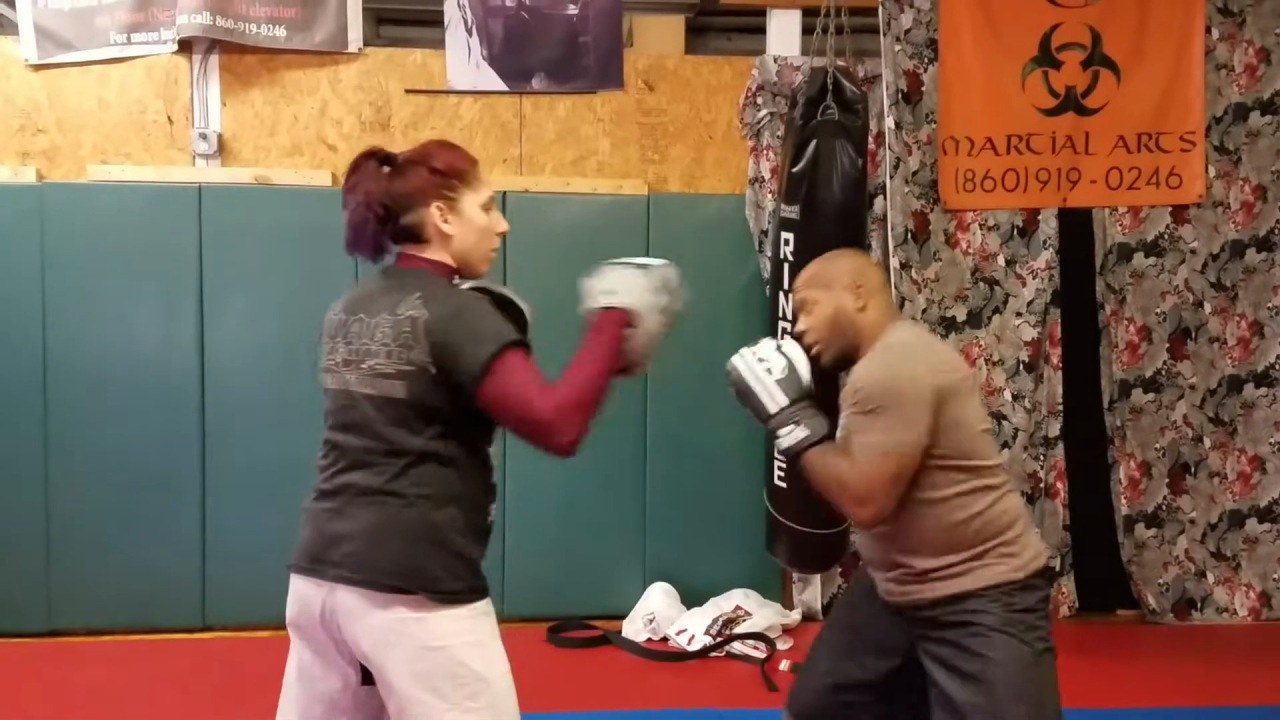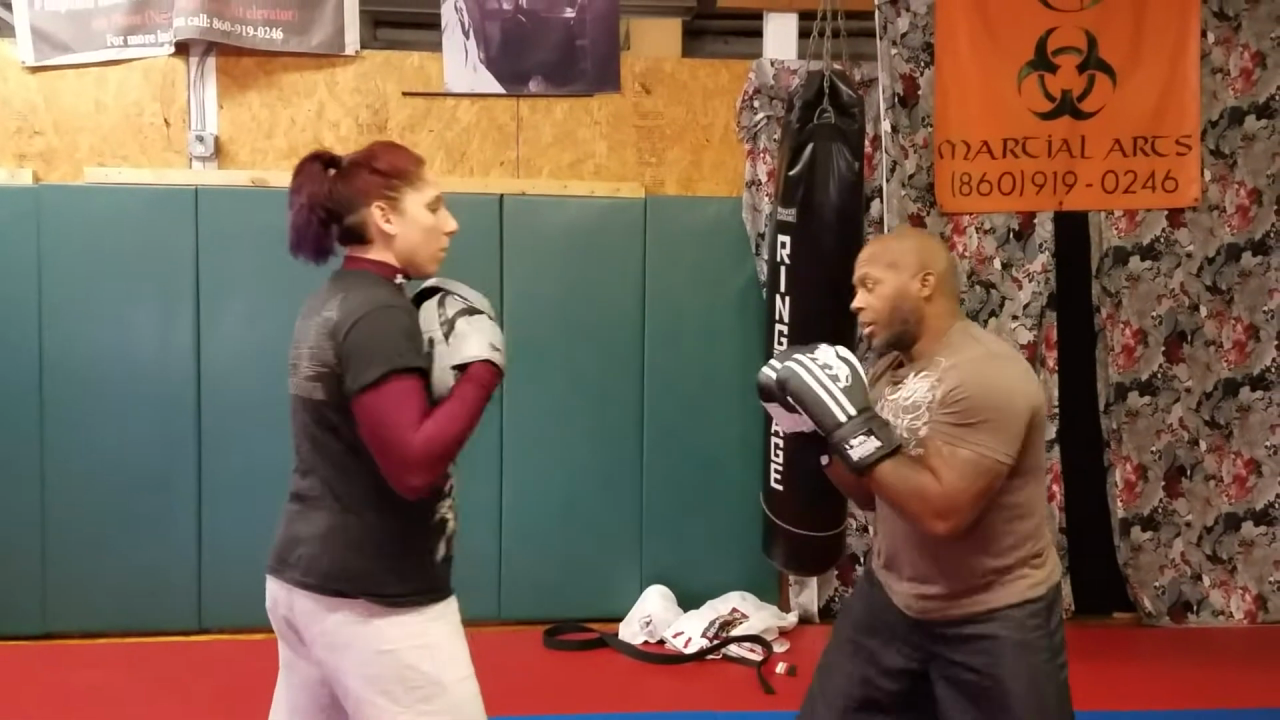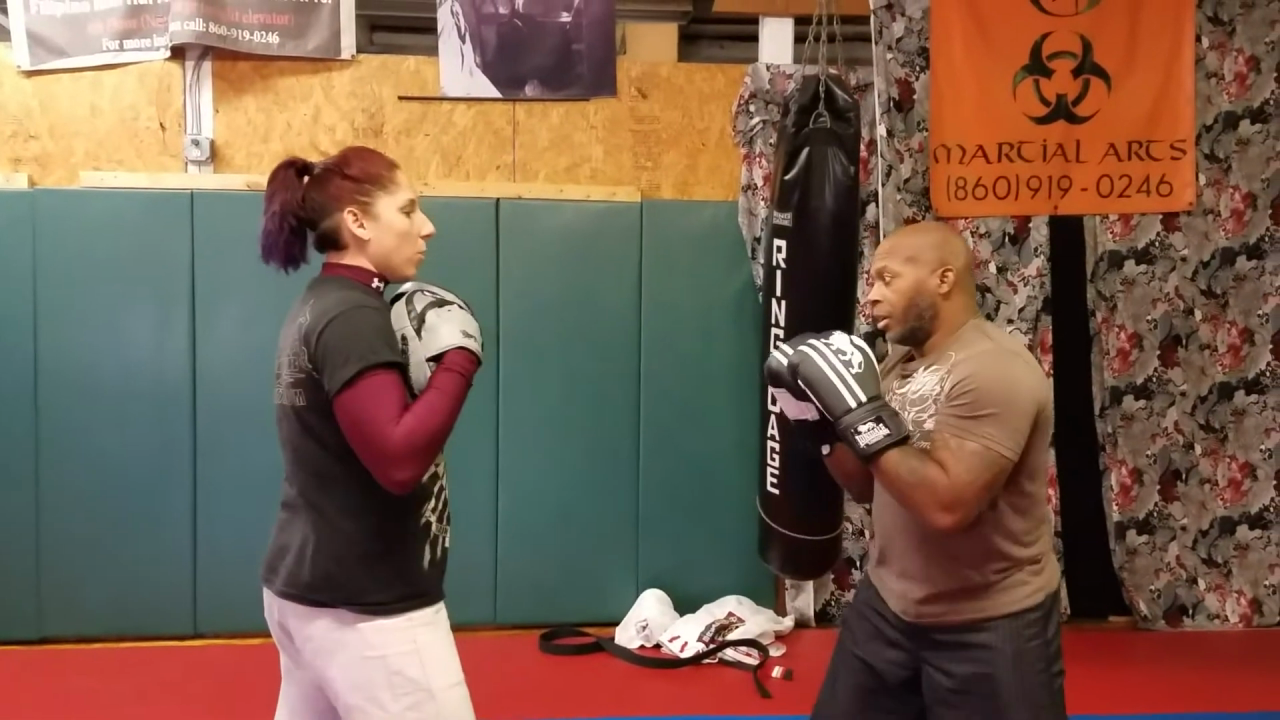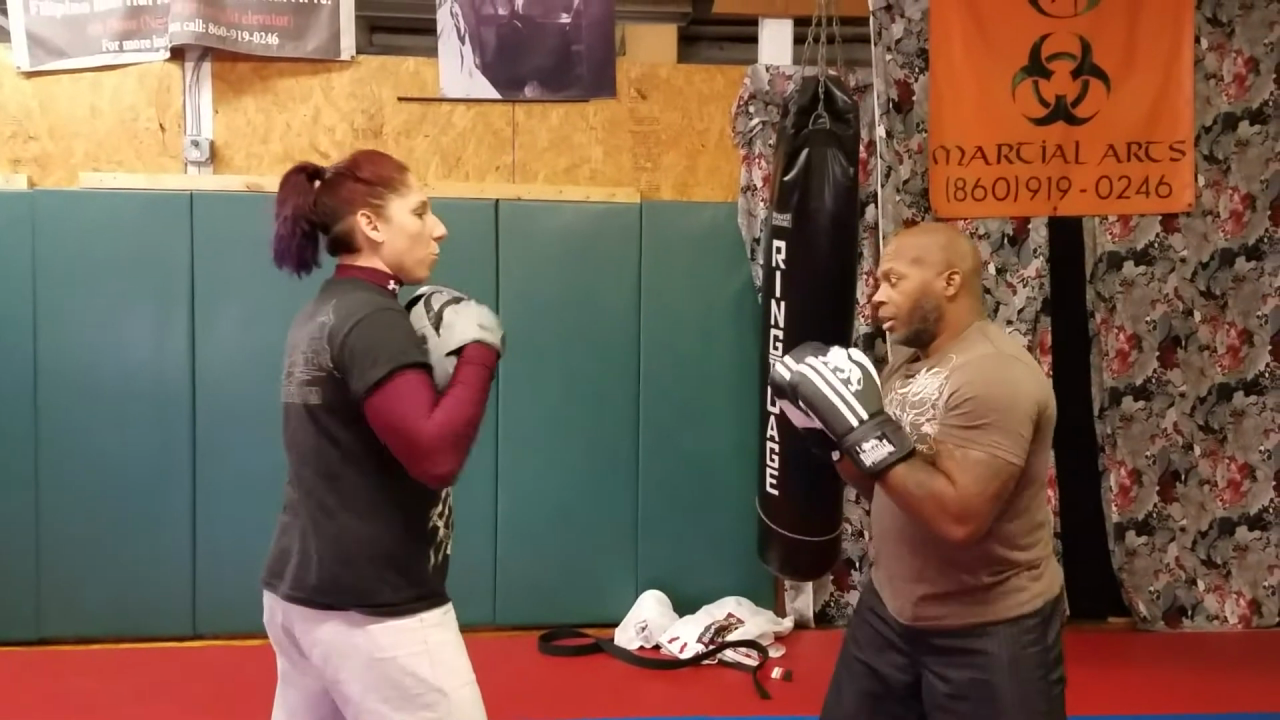
dt=0.2s
person 1, frame 1
left shoulder: (350, 309)
right shoulder: (453, 316)
right elbow: (559, 426)
right wrist: (612, 315)
left hip: (322, 577)
right hip: (417, 592)
person 1, frame 2
left shoulder: (327, 309)
right shoulder: (377, 315)
right elbow: (413, 469)
left wrist: (436, 361)
right wrist: (481, 367)
left hip: (303, 579)
right hip: (378, 596)
person 1, frame 3
left shoulder: (317, 310)
right shoulder: (353, 319)
right elbow: (398, 461)
right wrist: (458, 358)
left hip: (305, 589)
right hip: (370, 604)
person 1, frame 4
left shoulder: (323, 314)
right shoulder: (373, 320)
right elbow: (436, 457)
left wrist: (433, 360)
right wrist: (478, 351)
left hip: (303, 591)
right hip: (376, 605)
person 2, frame 1
left shoulder: (896, 365)
right shoulder: (895, 358)
left elbow: (865, 501)
right elbow: (859, 481)
left wrist: (789, 415)
right wrist: (787, 413)
left hip: (986, 598)
right hip: (897, 590)
person 2, frame 2
left shoulder: (984, 373)
right shoulder: (890, 371)
left elbow: (942, 510)
left wrist: (851, 425)
right wrist: (825, 429)
left hip: (999, 613)
right hip: (895, 599)
person 2, frame 3
left shoulder: (994, 371)
right shoulder: (898, 363)
left elbow: (946, 505)
right elbow: (867, 485)
left wrist: (862, 414)
right wrist: (825, 417)
left hip: (991, 625)
right hip: (888, 606)
person 2, frame 4
left shoulder: (996, 374)
right shoulder: (907, 362)
left elbow: (959, 516)
left wrist: (867, 429)
right wrist: (833, 427)
left hip: (991, 629)
right hip: (891, 610)
